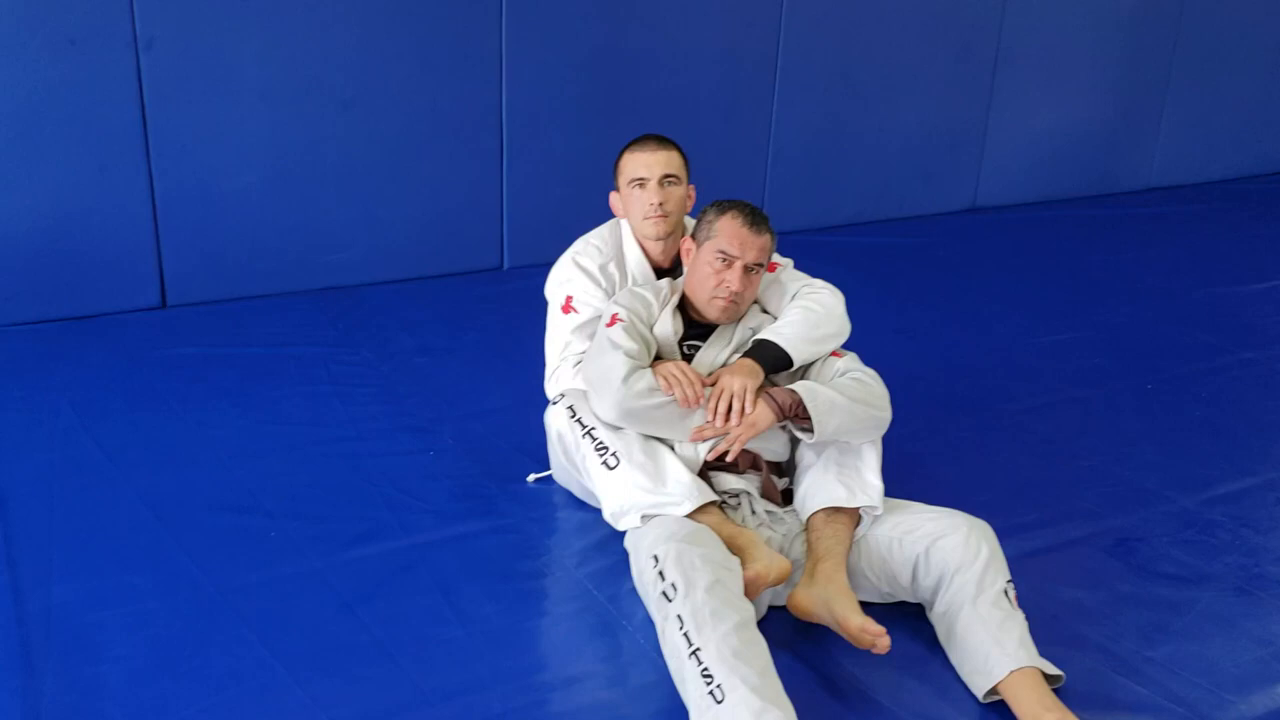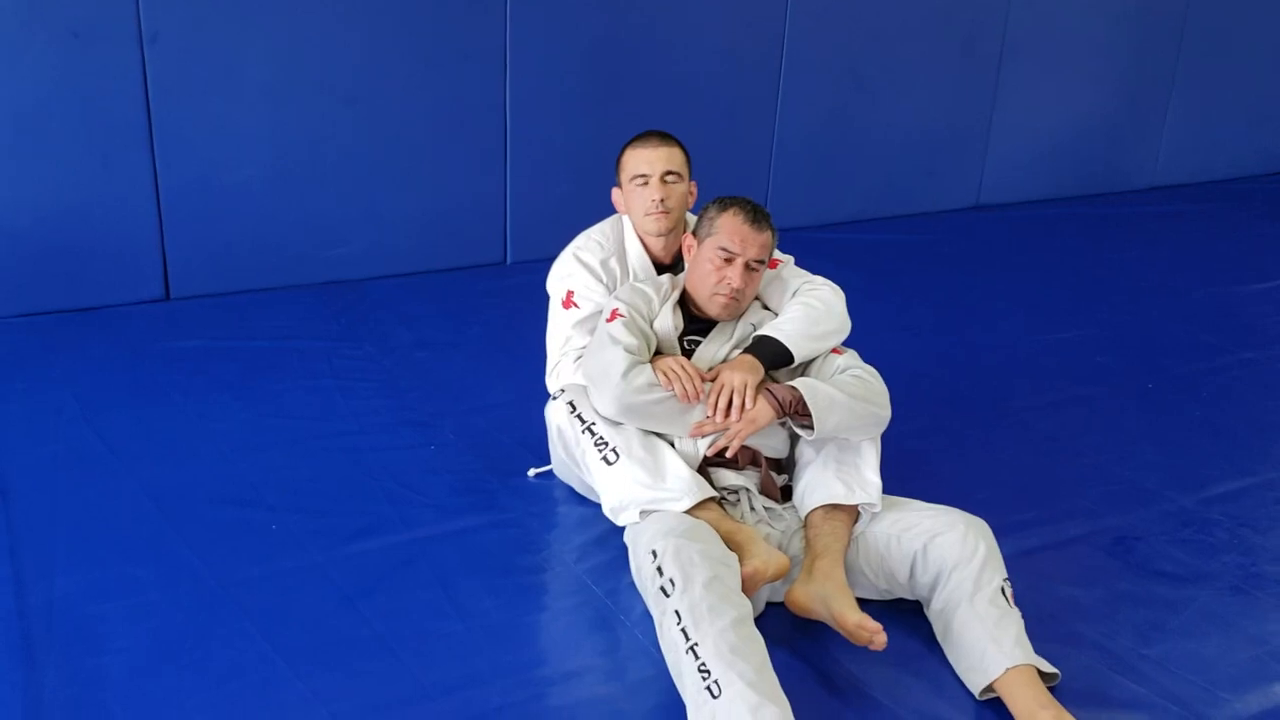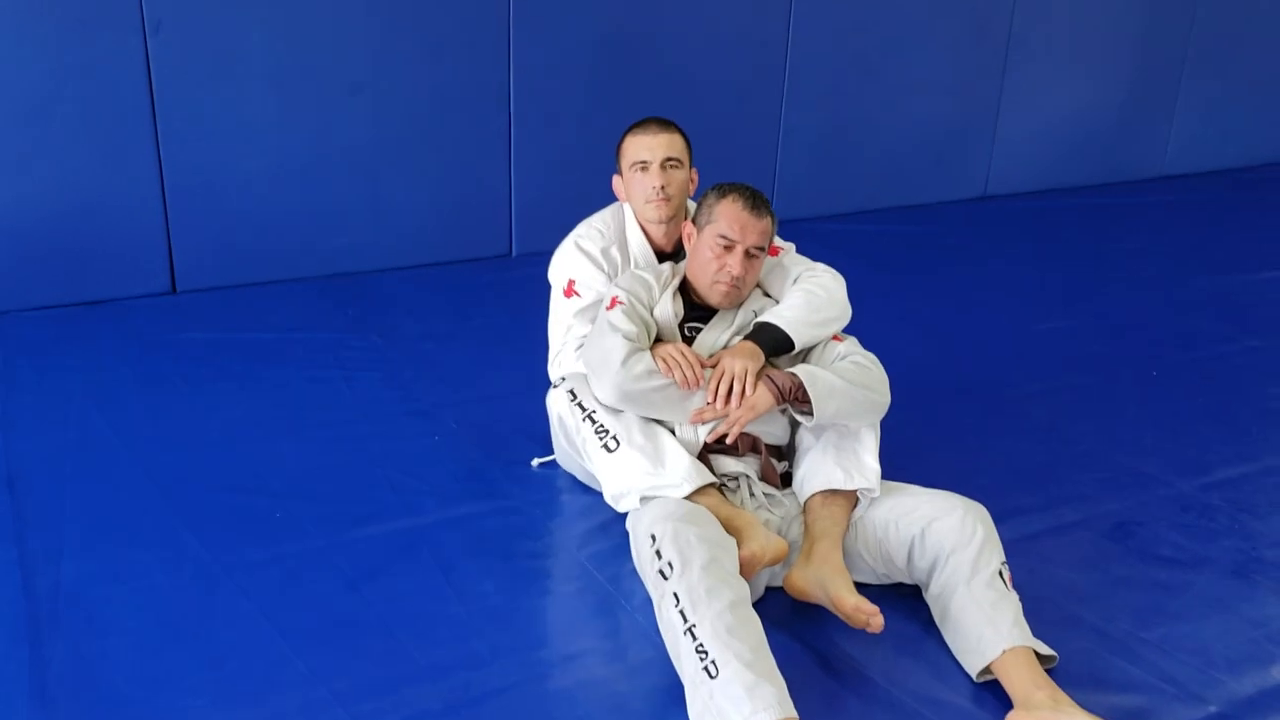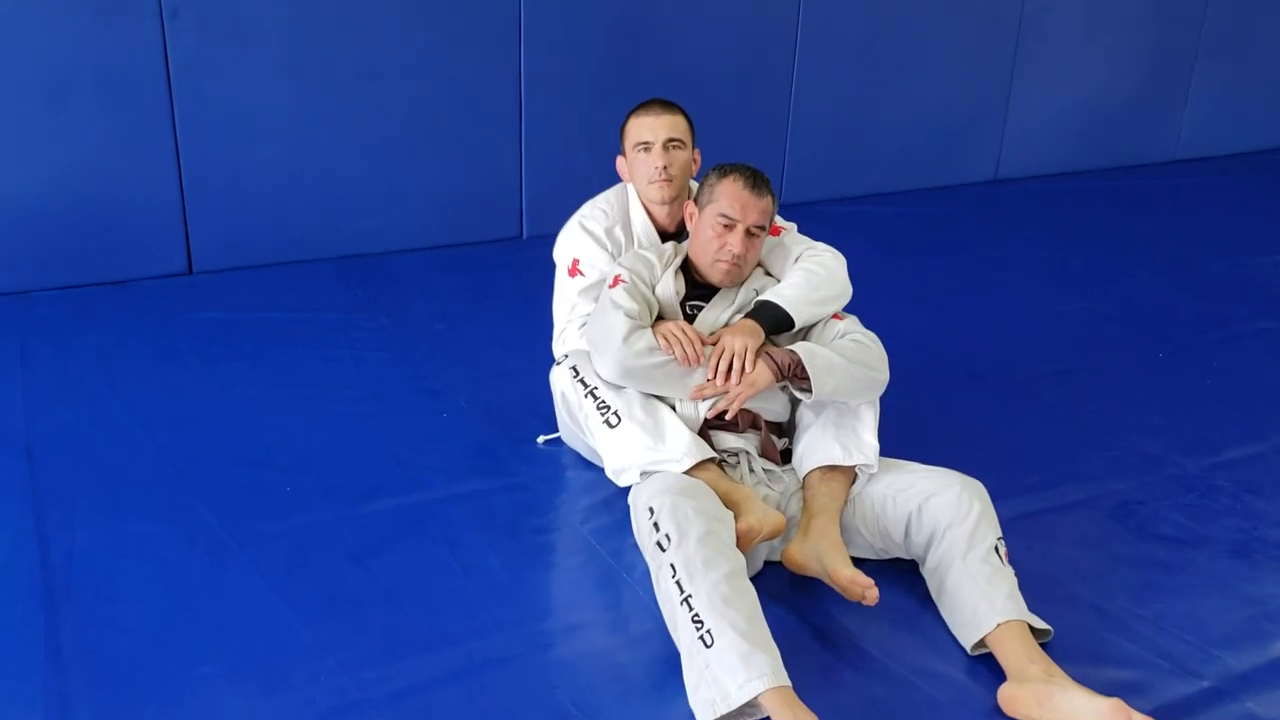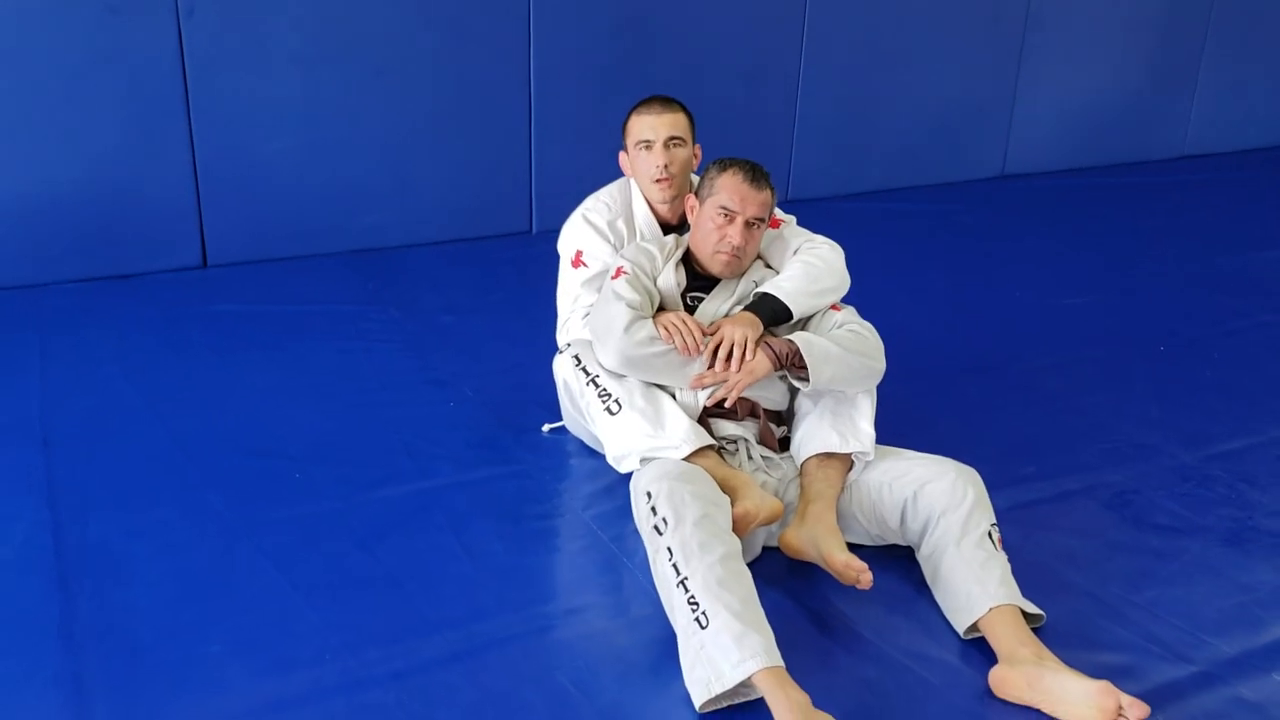
dt=0.3s
person 1, frame 1
left shoulder: (774, 332)
right shoulder: (638, 310)
left elbow: (870, 401)
right elbow: (615, 394)
left wrist: (779, 405)
right wrist: (733, 419)
left hip: (791, 518)
right hip: (688, 520)
left knee: (957, 538)
right knee: (678, 557)
person 1, frame 2
right shoulder: (639, 305)
left elbow: (871, 400)
right elbow: (615, 389)
left wrist: (780, 400)
right wrist: (733, 412)
left hip: (788, 513)
right hip: (688, 517)
left knee: (955, 536)
right knee: (675, 551)
person 1, frame 3
left shoulder: (777, 316)
right shoulder: (640, 293)
left elbow: (869, 385)
right elbow: (614, 377)
left wrist: (780, 387)
right wrist: (726, 404)
left hip: (792, 500)
right hip: (690, 502)
left knee: (952, 519)
right knee: (673, 537)
person 1, frame 4
left shoulder: (778, 294)
right shoulder: (643, 273)
left elbow: (869, 363)
right elbow: (616, 353)
left wrist: (779, 364)
right wrist: (732, 378)
left hip: (790, 475)
right hip: (695, 478)
left knee: (951, 496)
right knee: (670, 507)
person 1, frame 5
left shoulder: (779, 286)
right shoulder: (645, 264)
left elbow: (866, 353)
right elbow: (617, 342)
left wrist: (777, 353)
right wrist: (726, 363)
left hip: (791, 463)
right hip: (694, 468)
left knee: (947, 484)
right knee: (667, 493)
left ankle: (1025, 660)
person 2, frame 1
right shoulder: (587, 264)
left elbow: (824, 304)
right elbow: (564, 374)
left wrist: (755, 361)
right wrist: (644, 372)
left hip: (716, 432)
right hip: (626, 441)
right knee: (572, 412)
right ankle: (741, 544)
person 2, frame 2
right shoulder: (588, 259)
left elbow: (825, 302)
right elbow: (566, 369)
left wrist: (756, 357)
right wrist: (643, 366)
left hip: (715, 426)
right hip: (624, 435)
right knee: (572, 408)
right ankle: (740, 539)
person 2, frame 3
right shoulder: (589, 250)
left elbow: (825, 290)
right elbow: (568, 356)
left wrist: (755, 344)
right wrist: (644, 353)
left hip: (718, 409)
right hip: (629, 416)
right knee: (570, 396)
right ankle: (740, 524)
person 2, frame 4
right shoulder: (593, 228)
left elbow: (827, 269)
right elbow: (573, 336)
left wrist: (757, 322)
right wrist: (645, 332)
left hip: (721, 394)
right hip: (635, 405)
right knee: (577, 373)
left ankle: (820, 531)
right ankle: (740, 501)
person 2, frame 5
right shoulder: (598, 220)
left elbow: (826, 261)
right elbow: (577, 326)
left wrist: (757, 314)
right wrist: (647, 321)
right hip: (636, 395)
right knee: (577, 362)
left ankle: (817, 517)
right ankle: (738, 486)
